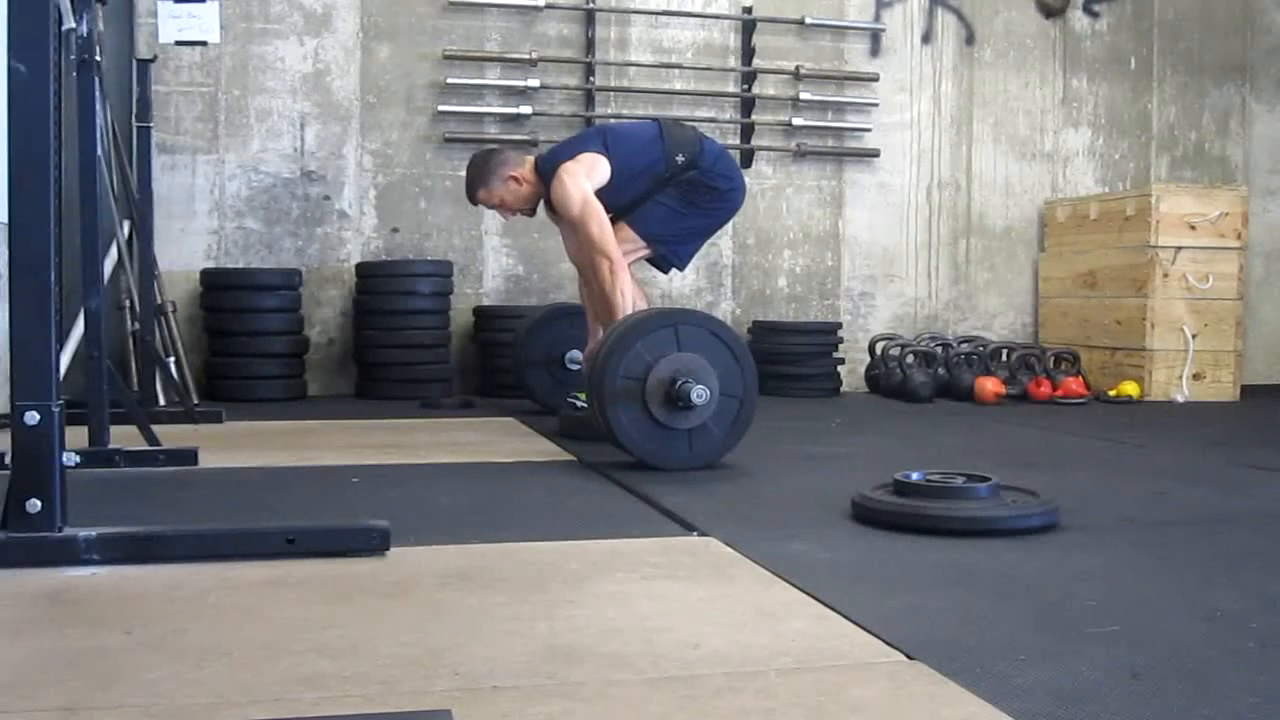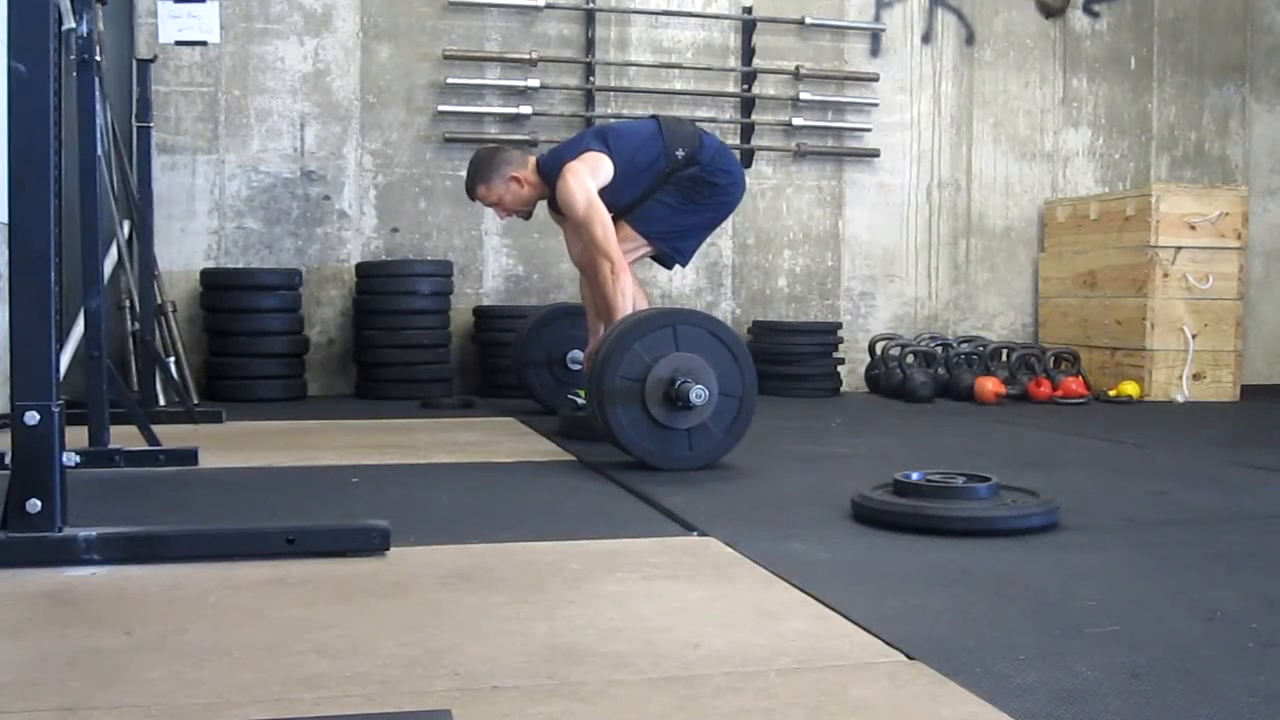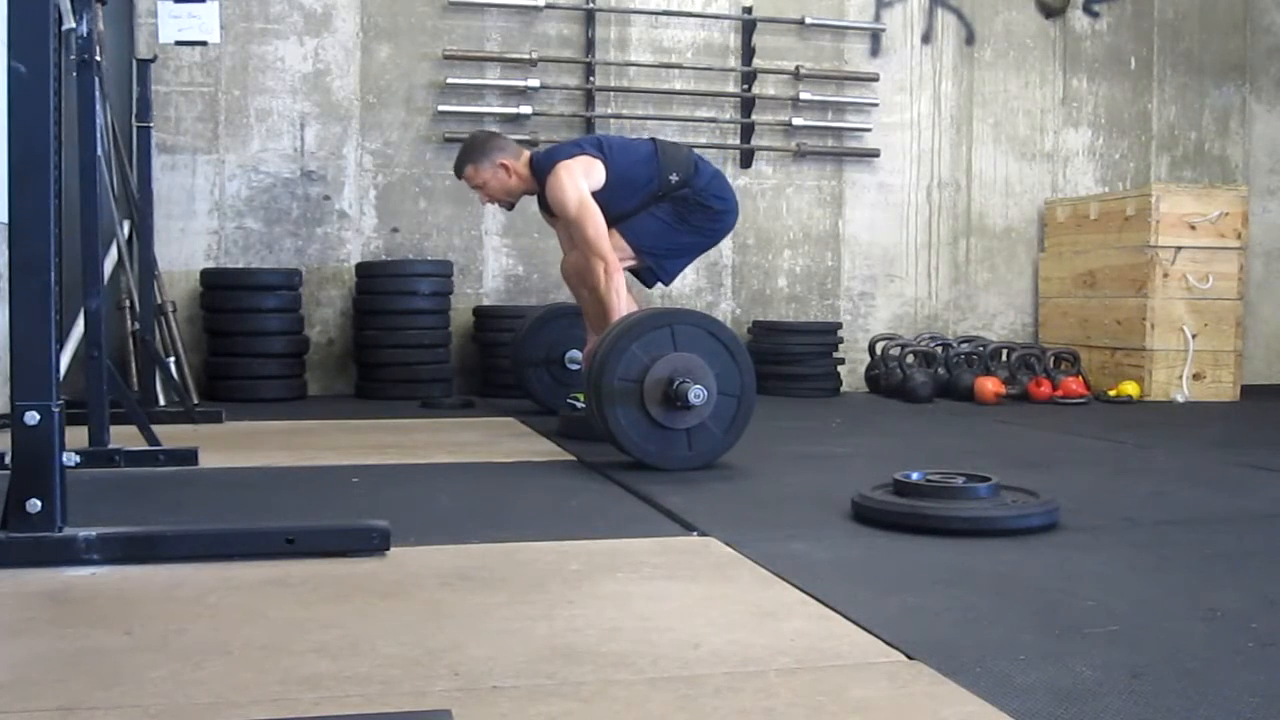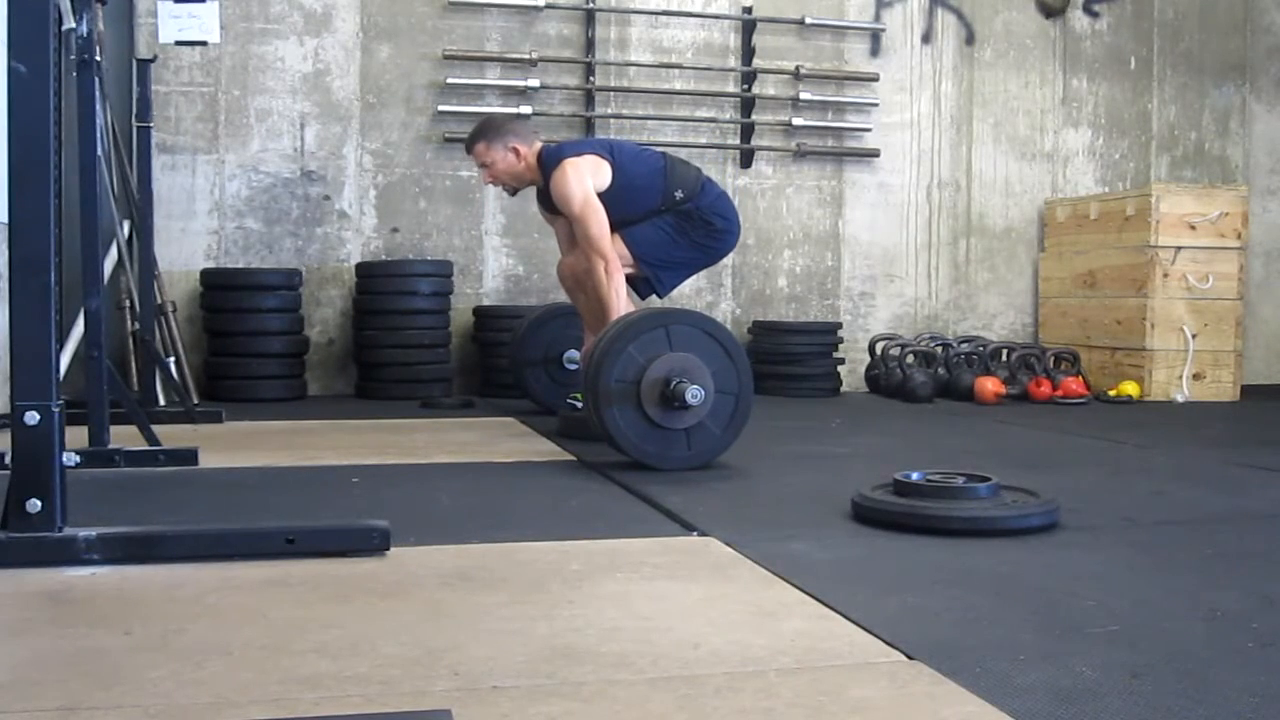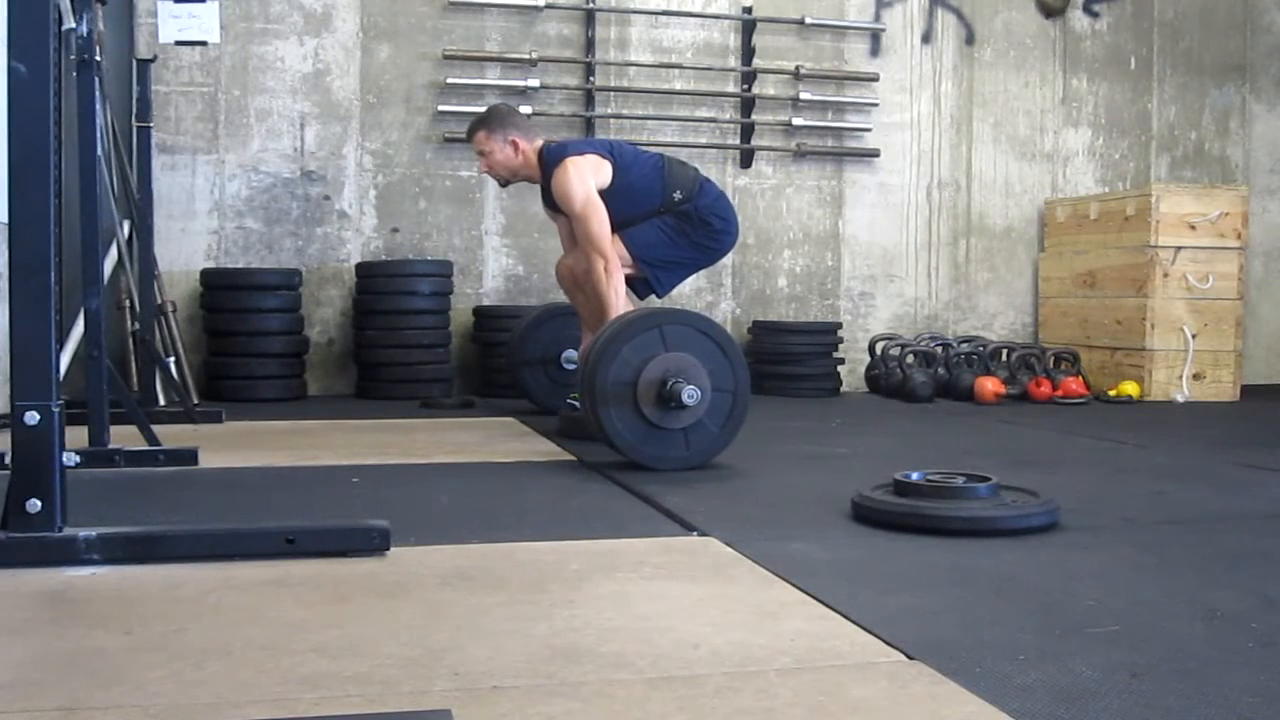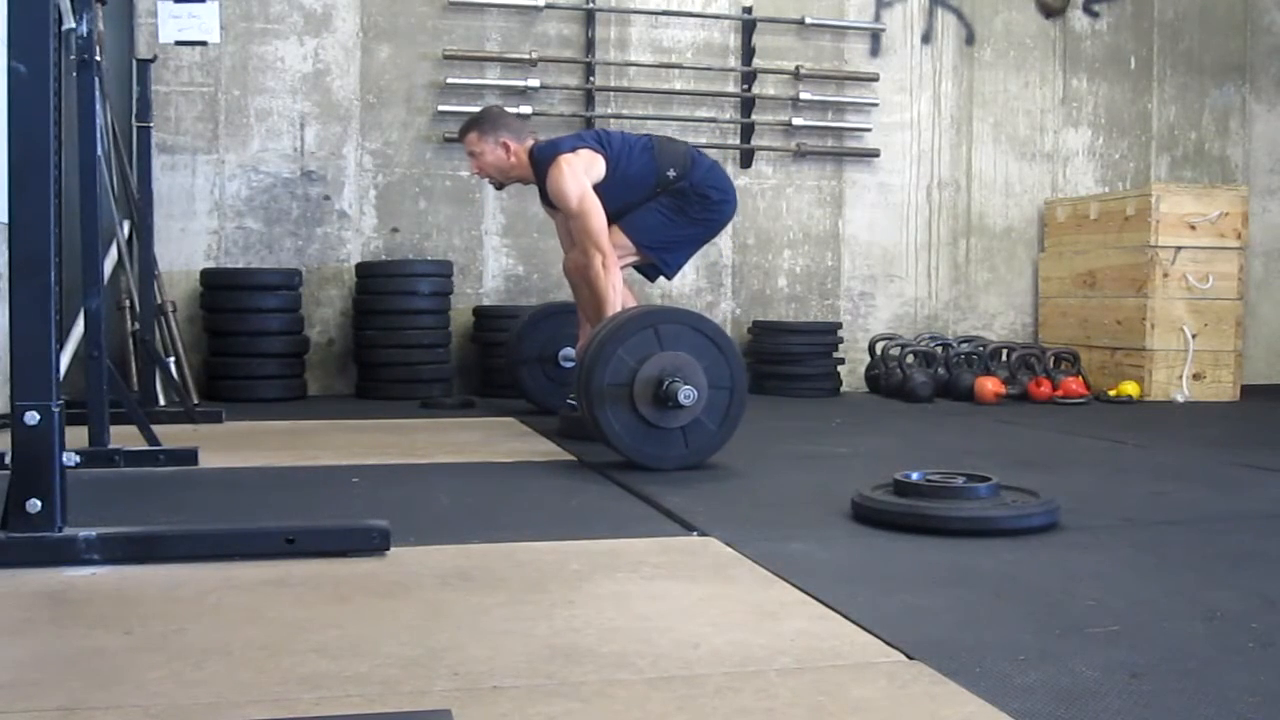
dt=0.7s
person 1, frame 1
left shoulder: (566, 182)
right shoulder: (555, 188)
left elbow: (610, 263)
right elbow: (586, 267)
right wrist: (596, 343)
left hip: (710, 178)
right hip: (690, 178)
left knee: (612, 258)
right knee: (595, 263)
person 1, frame 2
left shoulder: (570, 181)
right shoulder: (560, 192)
left elbow: (613, 266)
right elbow: (588, 267)
right wrist: (595, 342)
left hip: (711, 172)
right hip: (693, 172)
left knee: (609, 259)
right knee: (598, 259)
person 1, frame 3
left shoulder: (561, 179)
right shoulder: (549, 187)
left elbow: (606, 265)
right elbow: (583, 265)
right wrist: (595, 341)
left hip: (704, 199)
right hip: (689, 199)
left knee: (596, 267)
right knee: (579, 269)
person 1, frame 4
left shoulder: (567, 174)
right shoulder: (549, 188)
left elbow: (606, 263)
right elbow: (580, 264)
right wrist: (593, 341)
left hip: (707, 218)
right hip: (692, 216)
left knee: (593, 268)
right knee: (574, 271)
person 1, frame 5
left shoulder: (568, 172)
right shoulder: (553, 182)
left elbow: (605, 262)
right elbow: (581, 263)
right wrist: (590, 339)
left hip: (706, 218)
right hip: (691, 217)
left knee: (585, 269)
right knee: (573, 271)
person 1, frame 6
left shoulder: (562, 170)
right shoulder: (550, 178)
left elbow: (602, 259)
right elbow: (580, 257)
right wrist: (587, 337)
left hip: (702, 191)
right hip: (682, 191)
left knee: (594, 262)
right knee: (581, 265)
